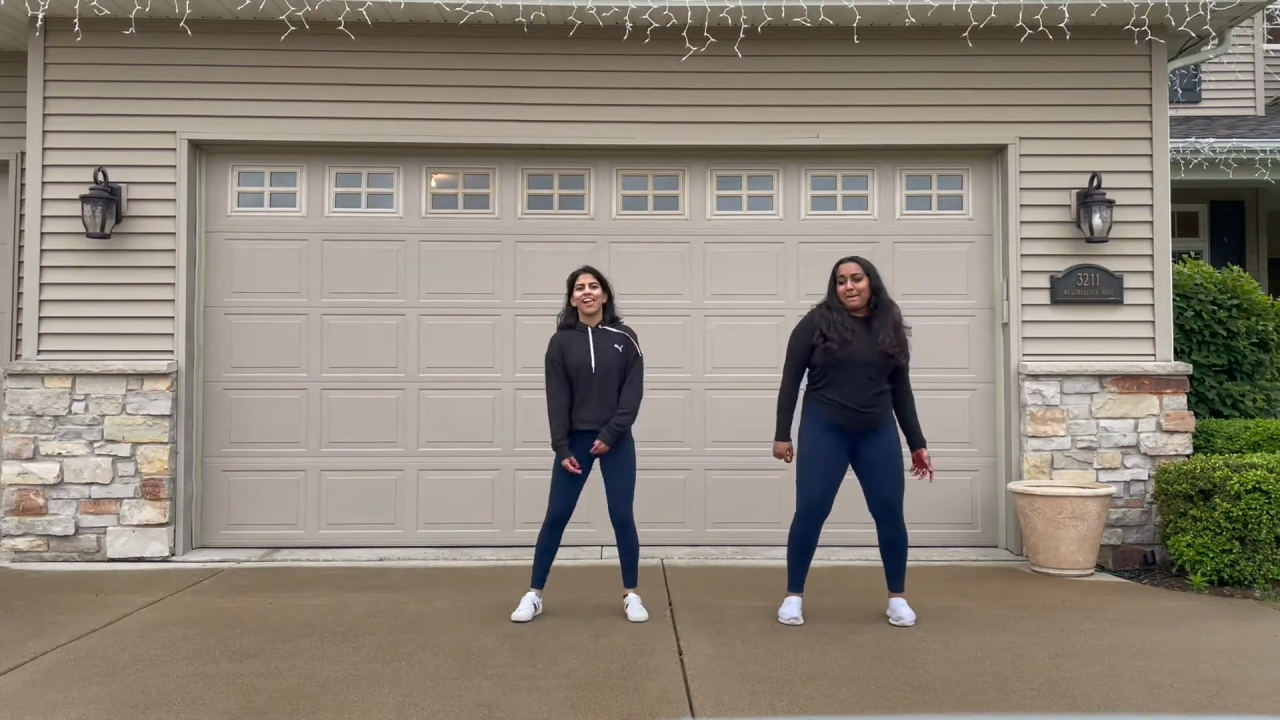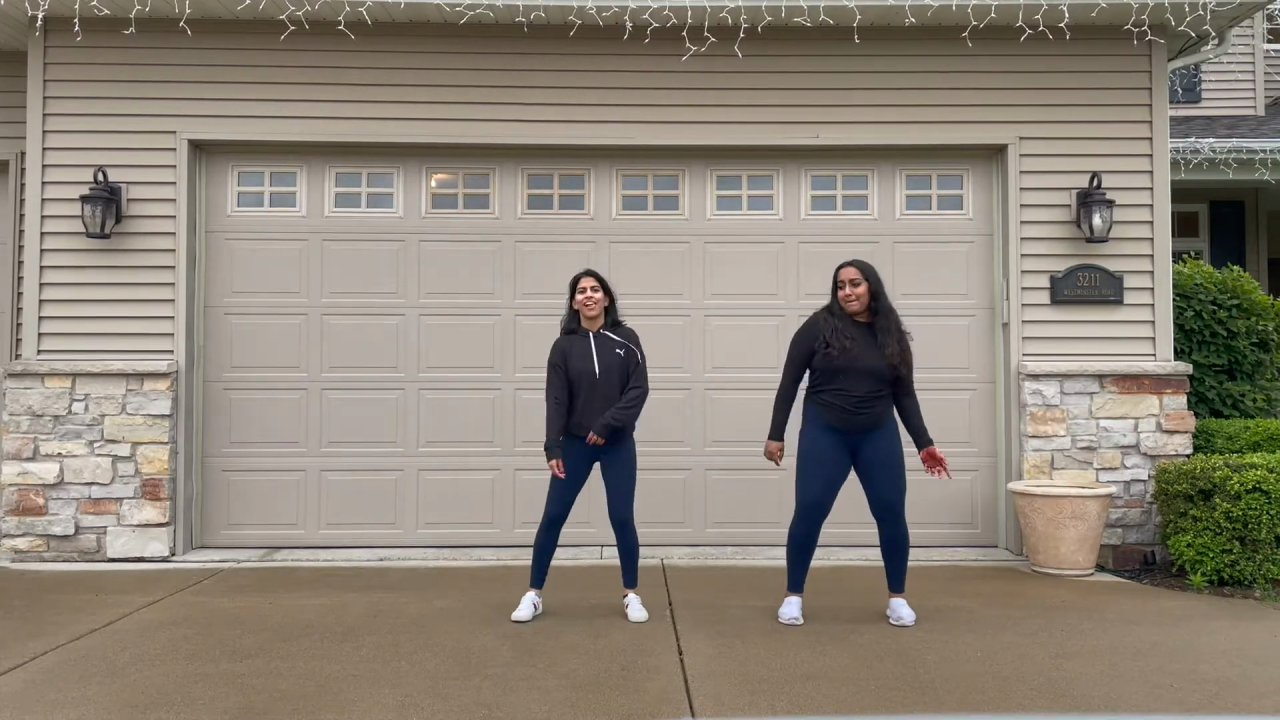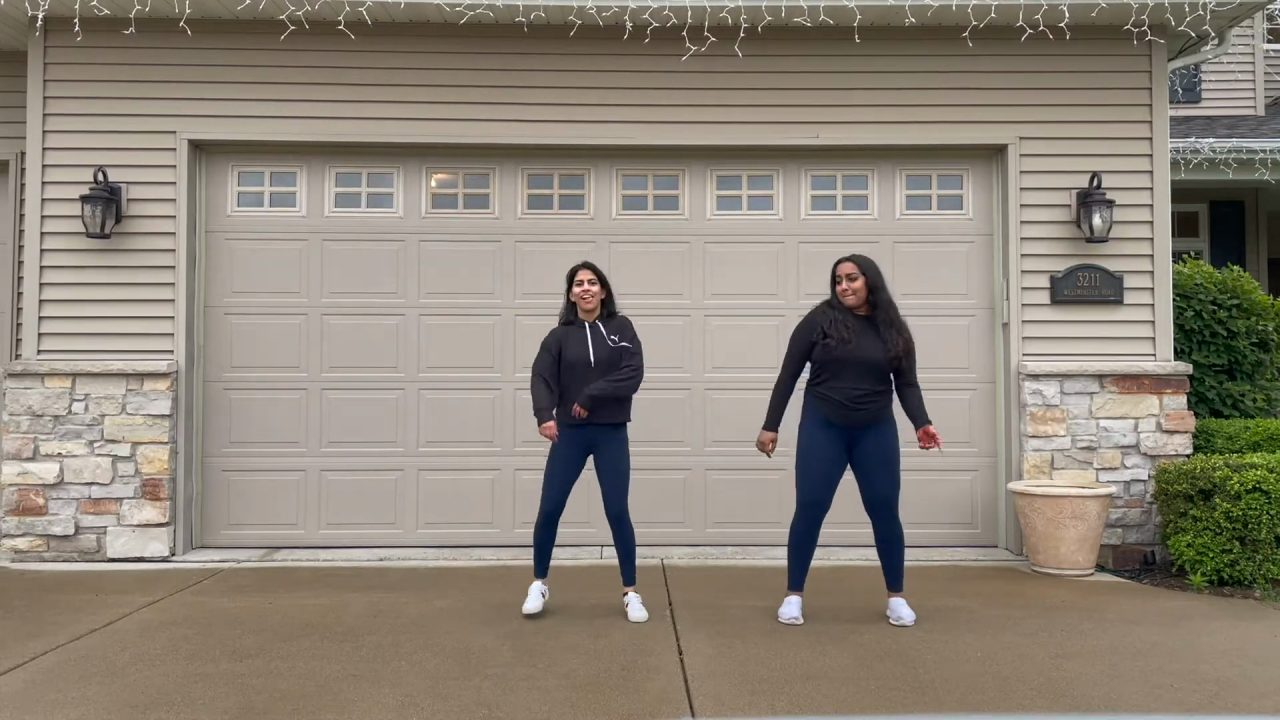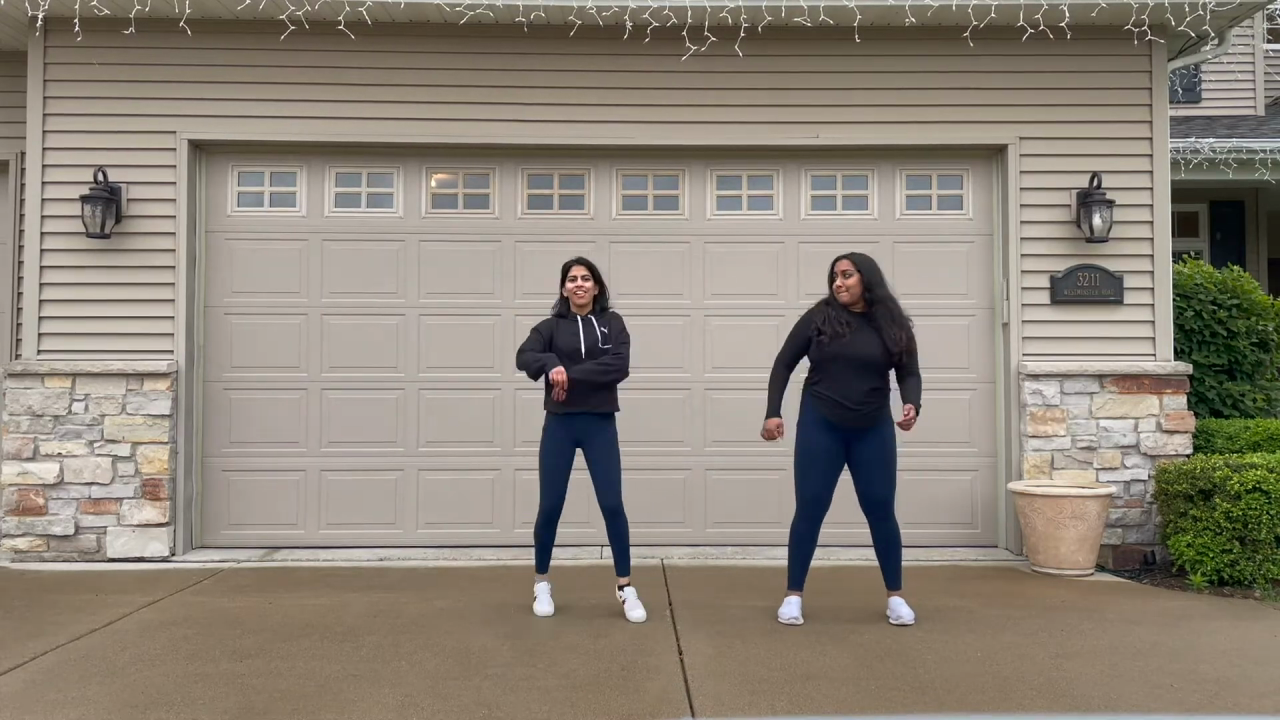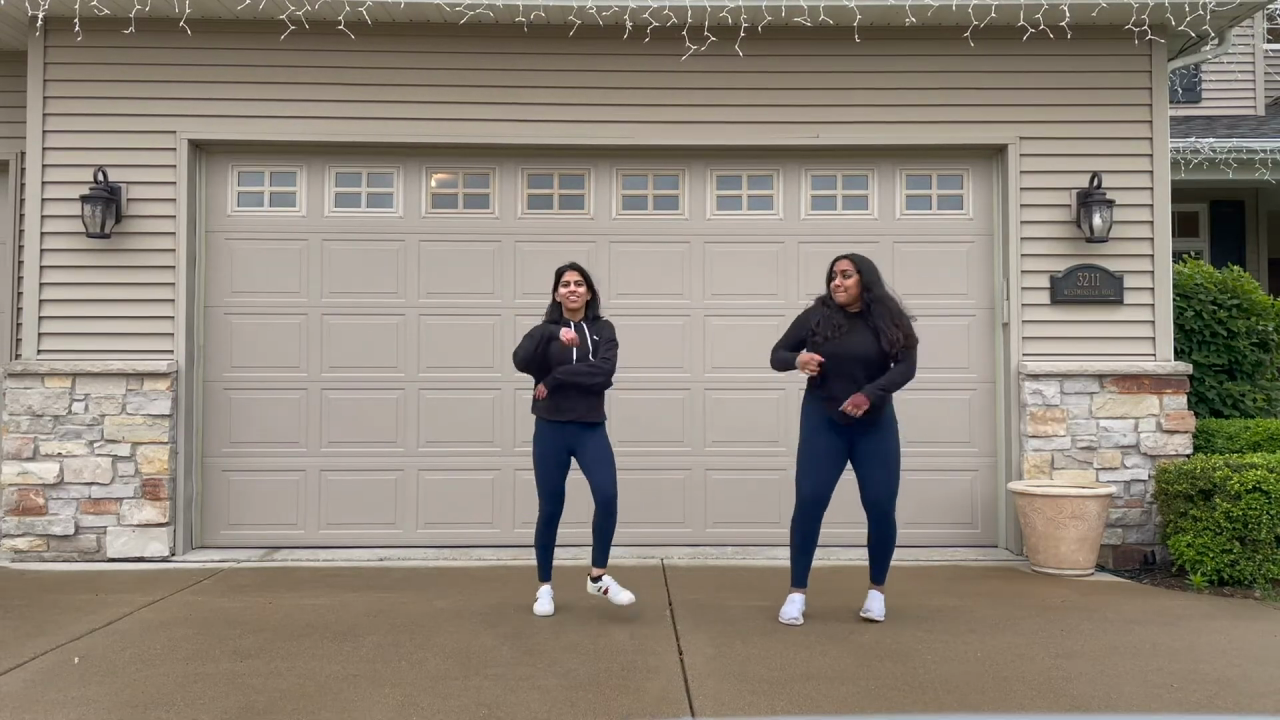
dt=0.1s
person 1, frame 1
left shoulder: (891, 328)
right shoulder: (817, 322)
left elbow: (901, 389)
right elbow: (791, 380)
left wrist: (917, 443)
right wrist: (782, 434)
left hip: (877, 432)
right hip: (824, 429)
left knee: (890, 512)
right knee: (811, 510)
left ankle: (897, 597)
right ankle: (793, 596)
person 1, frame 2
left shoulder: (892, 334)
right shoulder: (820, 326)
left elbow: (902, 393)
right elbow: (790, 380)
left wrist: (924, 443)
right wrist: (776, 434)
left hip: (877, 434)
right hip: (824, 431)
left knee: (891, 512)
right knee: (809, 511)
left ankle: (897, 598)
right ankle: (793, 596)
person 1, frame 3
left shoulder: (892, 328)
right shoulder: (819, 320)
left elbow: (906, 383)
right elbow: (789, 373)
left wrist: (922, 423)
right wrist: (770, 425)
left hip: (875, 430)
right hip: (823, 427)
left knee: (885, 510)
right knee: (810, 509)
left ankle: (896, 596)
right ankle: (793, 595)
person 1, frame 4
left shoulder: (891, 322)
right shoulder: (820, 317)
left elbow: (909, 372)
right elbow: (783, 364)
left wrist: (912, 403)
right wrist: (773, 412)
left hip: (873, 428)
right hip: (820, 425)
left knee: (880, 509)
right knee: (811, 506)
left ankle: (895, 595)
right ankle: (793, 596)
person 1, frame 5
left shoulder: (889, 320)
right shoulder: (816, 316)
left elbow: (907, 366)
right elbow: (777, 356)
left wrist: (870, 393)
right wrist: (797, 360)
left hip: (876, 426)
right hip: (824, 424)
left knee: (881, 508)
right knee: (809, 503)
left ankle: (877, 589)
right ankle: (797, 593)
person 2, frame 1
left shoulder: (624, 338)
right shoulder: (561, 341)
left elbow: (633, 390)
right elbow: (557, 396)
left wrist: (611, 432)
right wrist: (562, 447)
left hip: (617, 441)
right hip: (575, 441)
left knee: (622, 518)
right knee: (556, 518)
left ankle: (631, 595)
right ankle: (534, 594)
person 2, frame 2
left shoulder: (626, 339)
right shoulder: (564, 346)
left elbow: (638, 390)
right elbow: (556, 397)
left wrist: (608, 425)
right wrist: (553, 449)
left hip: (618, 442)
right hip: (574, 442)
left knee: (622, 518)
right knee: (552, 518)
left ankle: (631, 595)
right ankle: (532, 595)
person 2, frame 3
left shoulder: (621, 328)
right shoulder: (560, 336)
left elbow: (633, 375)
right elbow: (541, 377)
left wrist: (591, 395)
right wrist: (544, 415)
left hip: (611, 434)
right hip: (569, 434)
left knee: (618, 514)
right knee: (549, 510)
left ankle: (630, 593)
right ankle: (539, 584)
person 2, frame 4
left shoulder: (612, 323)
right shoulder: (552, 326)
left elbow: (618, 367)
right elbow: (524, 358)
left wrist: (573, 375)
right wrist: (551, 365)
left hip: (600, 424)
right hip: (559, 424)
left knee: (612, 506)
right knee: (549, 507)
left ankle: (625, 585)
right ankle: (541, 582)
person 2, frame 5
left shoulder: (602, 329)
right shoulder: (545, 331)
left elbow: (603, 371)
right elbow: (522, 360)
left wrist: (554, 379)
right wrist: (556, 338)
left hip: (590, 430)
right hip: (550, 431)
left knee: (607, 497)
right knee: (550, 511)
left ankle: (598, 576)
right ankle: (545, 586)
